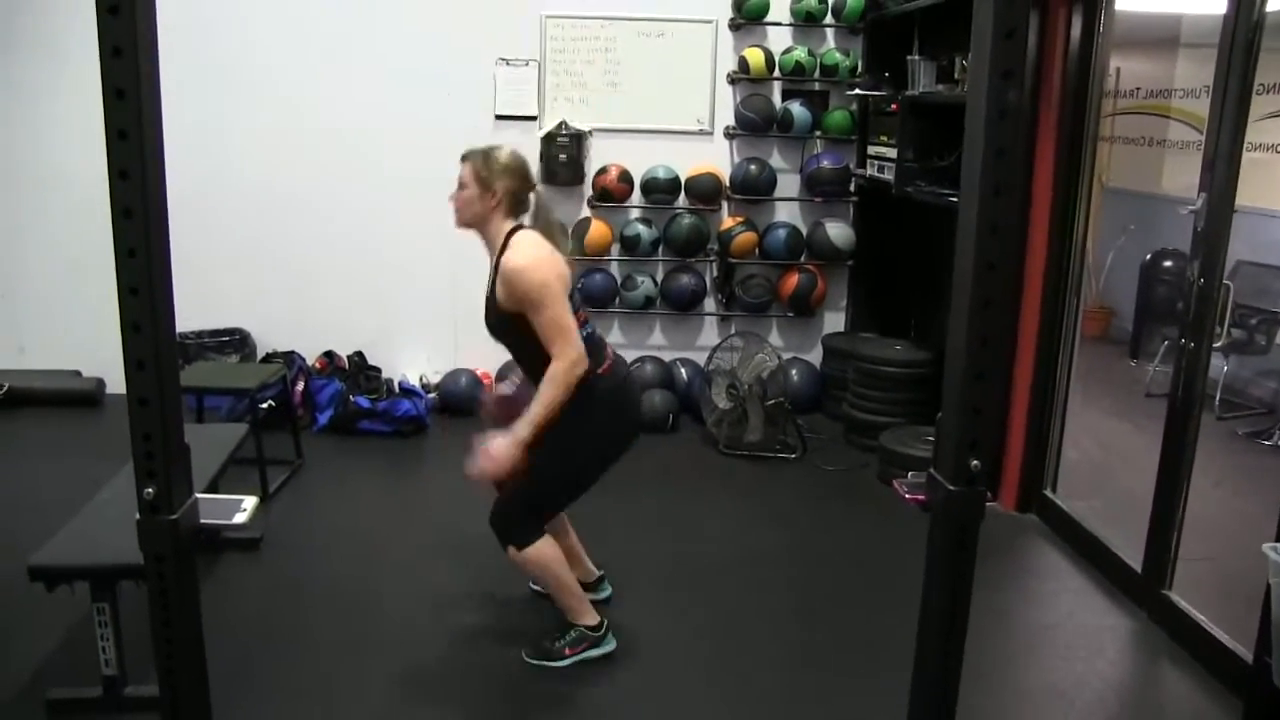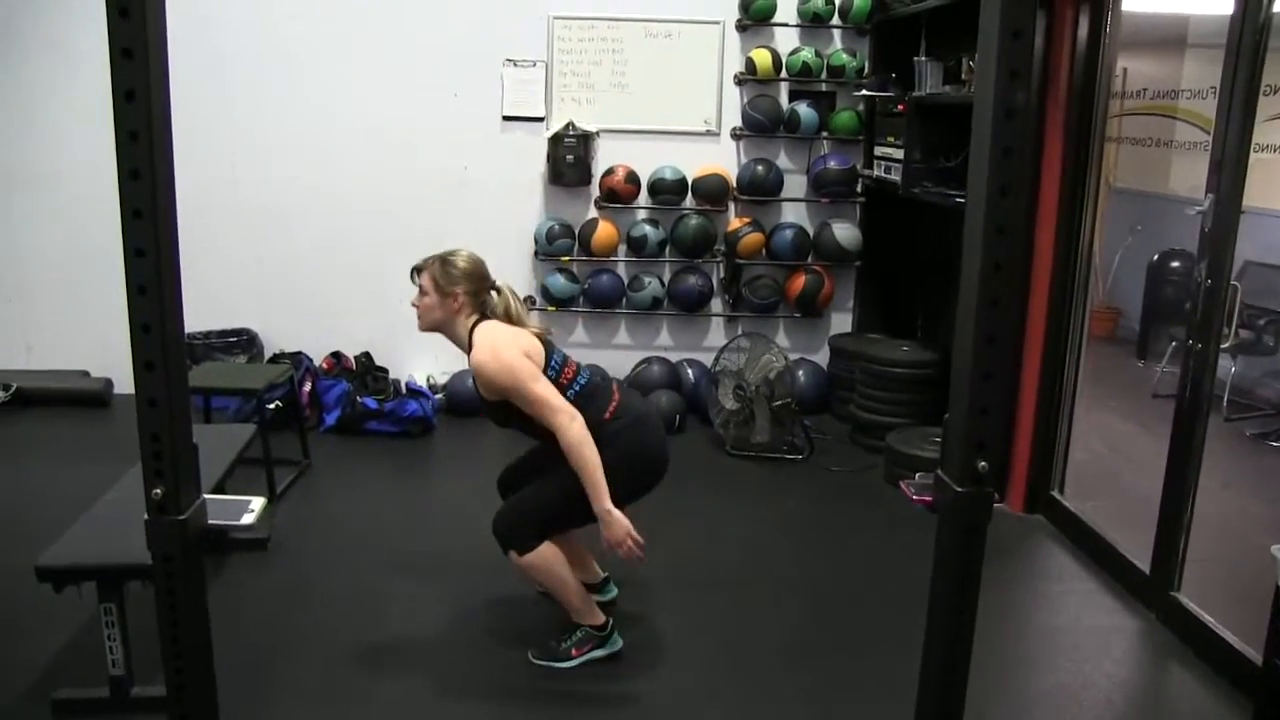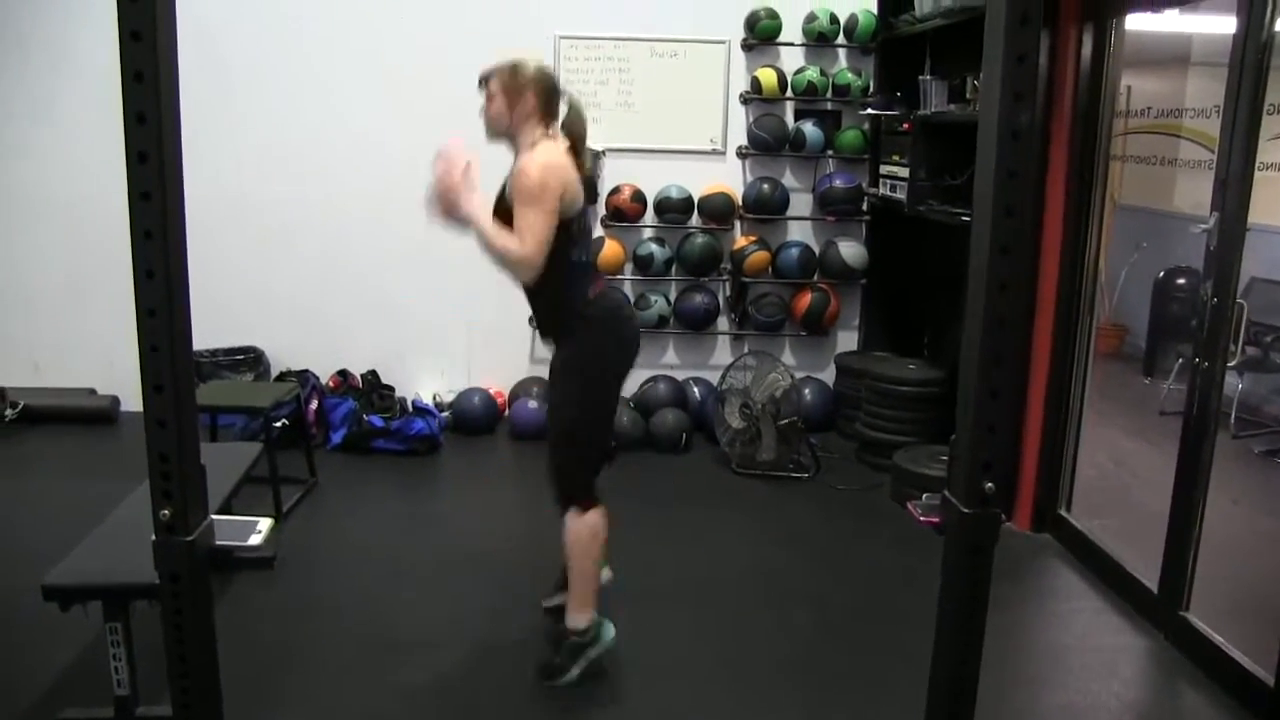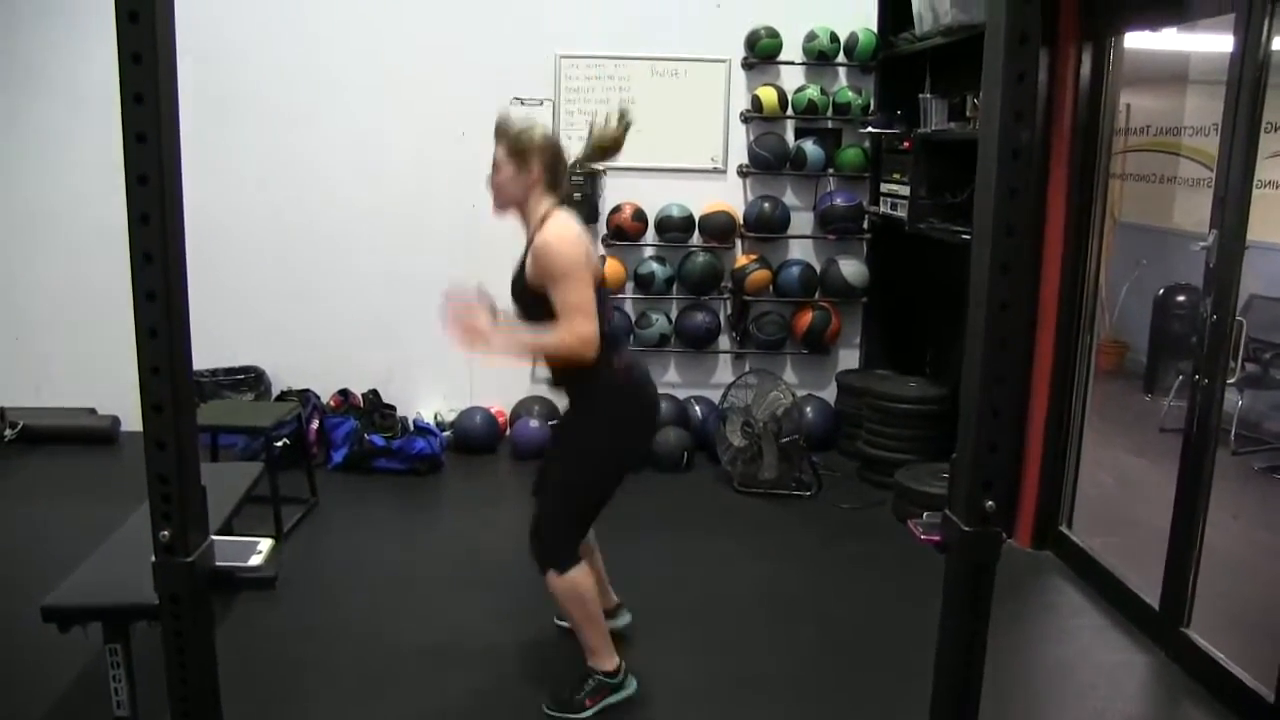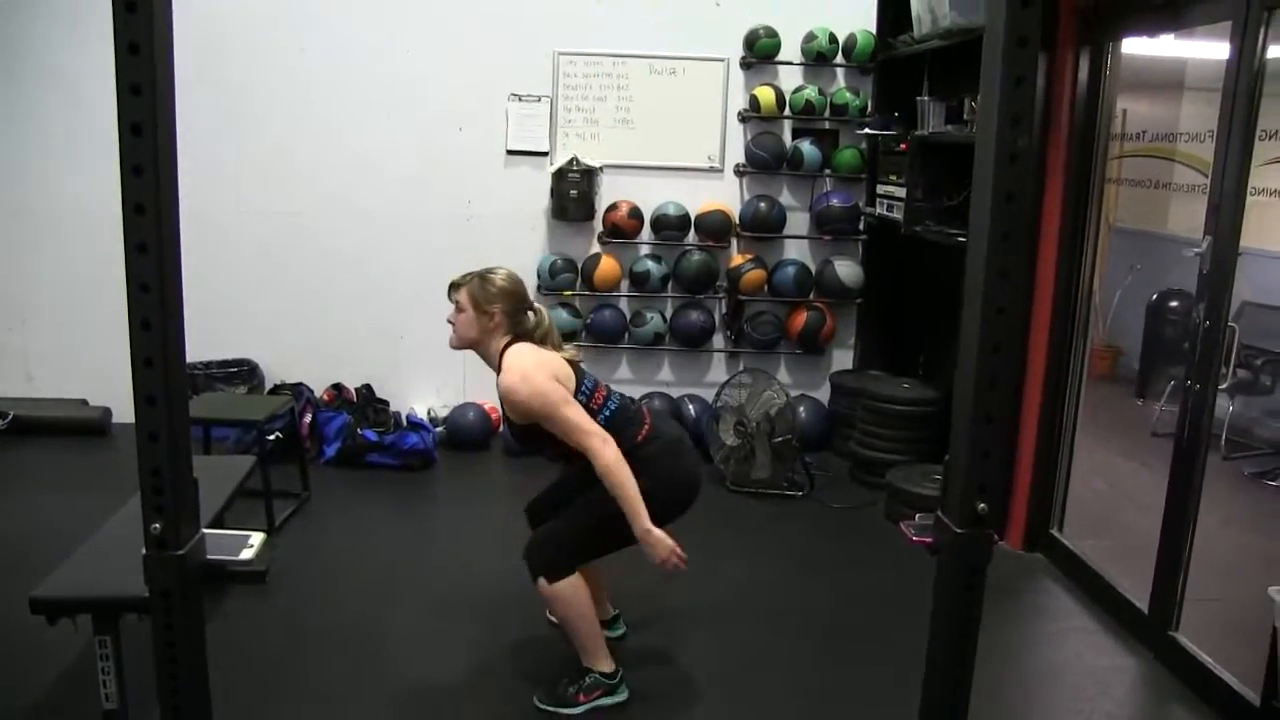
dt=0.5s
person 1, frame 1
left shoulder: (522, 257)
right shoulder: (514, 248)
left elbow: (568, 361)
left wrist: (515, 438)
right wrist: (514, 432)
left hip: (600, 404)
right hip: (584, 396)
left knee: (512, 519)
right knee: (518, 486)
left ankle: (588, 628)
right ankle: (587, 578)
person 1, frame 2
left shoulder: (488, 355)
right shoulder: (490, 335)
left elbow: (566, 421)
left wrist: (606, 511)
left hip: (630, 447)
right hip: (621, 423)
left knee: (514, 525)
right knee: (514, 487)
left ankle: (595, 630)
right ankle: (592, 579)
person 1, frame 3
left shoulder: (538, 164)
right shoulder: (544, 160)
left elbow: (525, 260)
right elbow: (531, 255)
left wrist: (468, 206)
right wrist: (473, 211)
left hip: (592, 336)
right hip: (590, 332)
left knee: (574, 481)
right knee: (571, 463)
left ankle: (583, 625)
right ankle: (587, 571)
person 1, frame 4
left shoulder: (557, 237)
right shoulder: (547, 230)
left elbow: (583, 340)
left wrist: (496, 335)
right wrist: (497, 321)
left hip: (615, 404)
right hip: (603, 394)
left knee: (552, 541)
right knee: (557, 503)
right ankle: (606, 607)
person 1, frame 5
left shoulder: (517, 379)
right shoulder: (522, 356)
left elbow: (599, 447)
left wrist: (645, 531)
left hip: (661, 468)
right hip: (646, 448)
left knee: (546, 553)
right knee: (544, 516)
left ankle: (602, 677)
right ankle: (602, 614)
